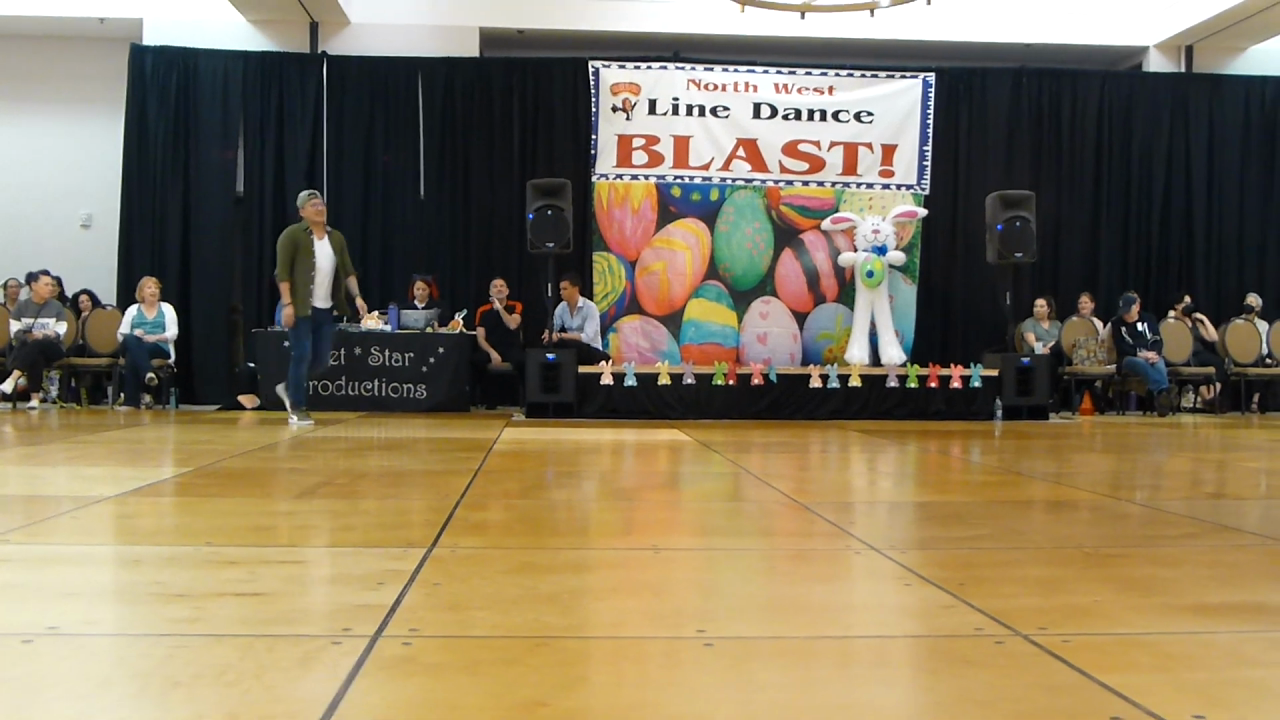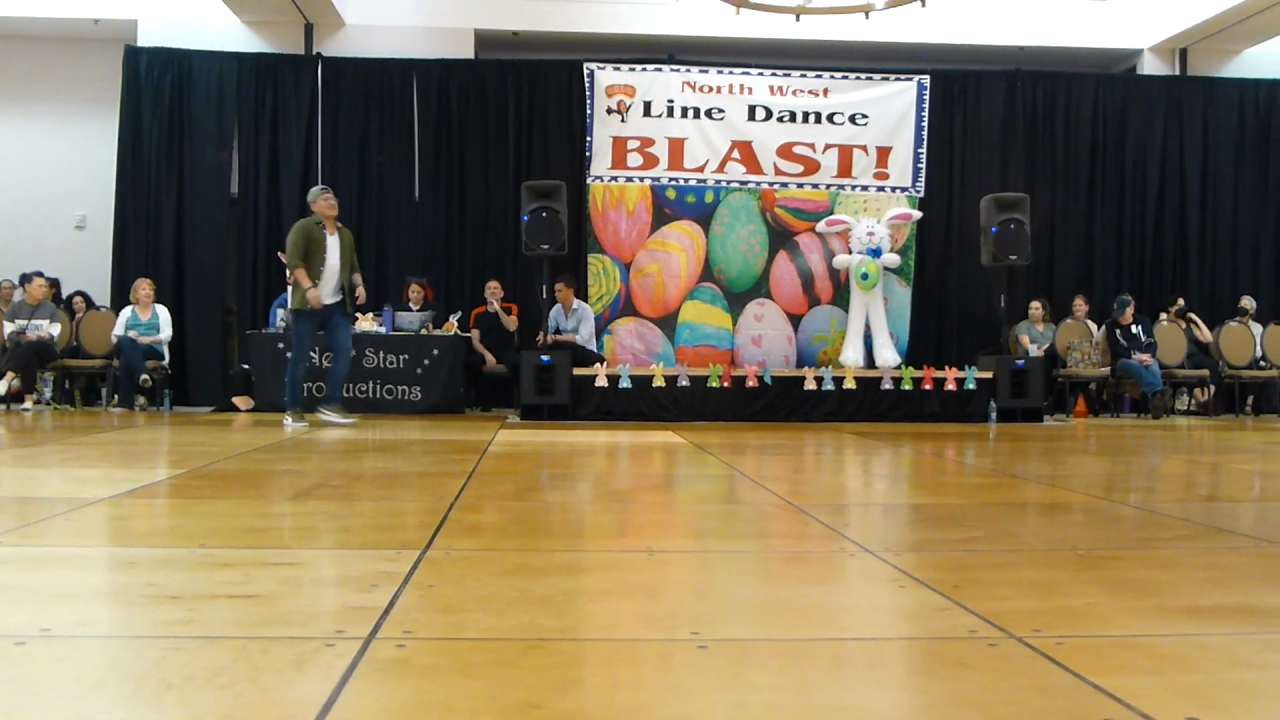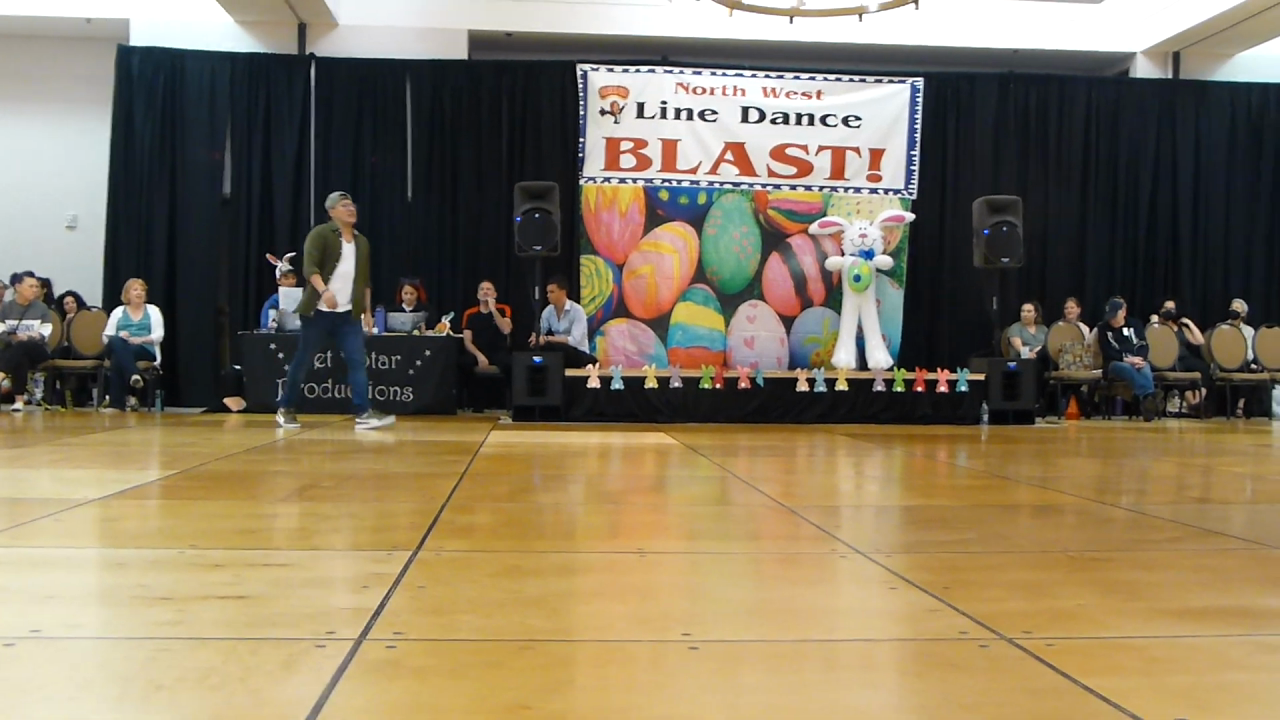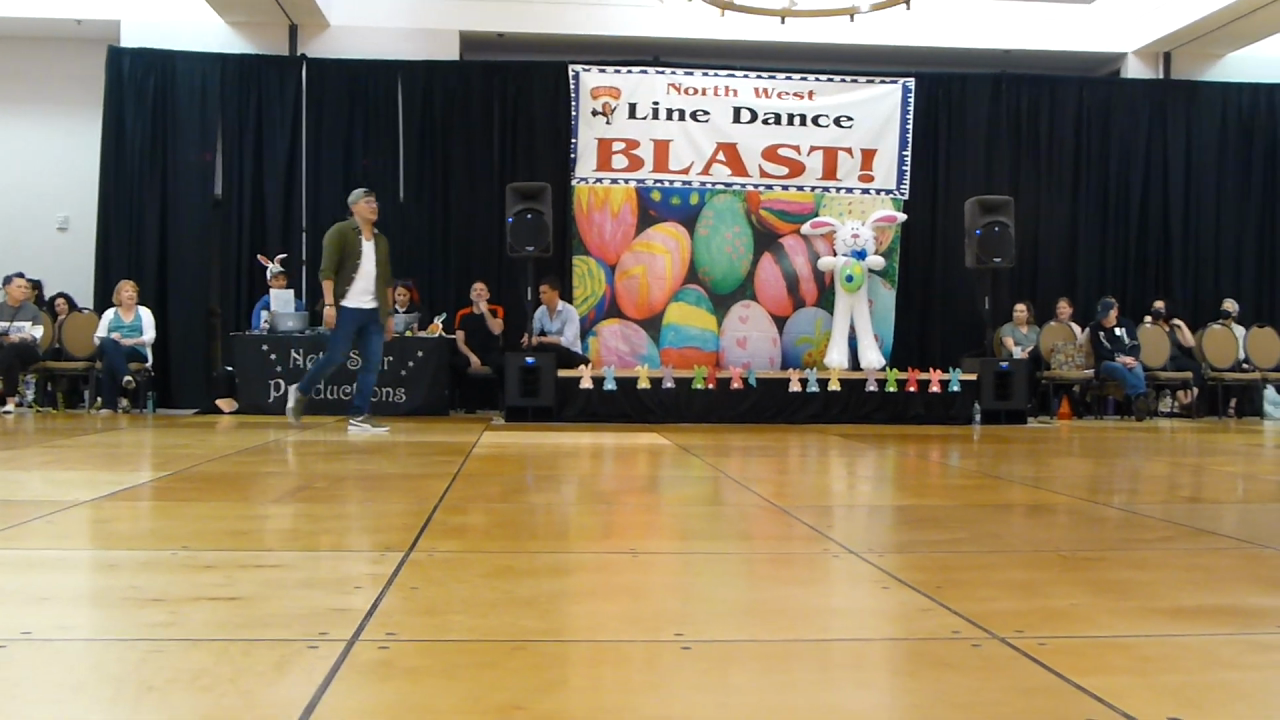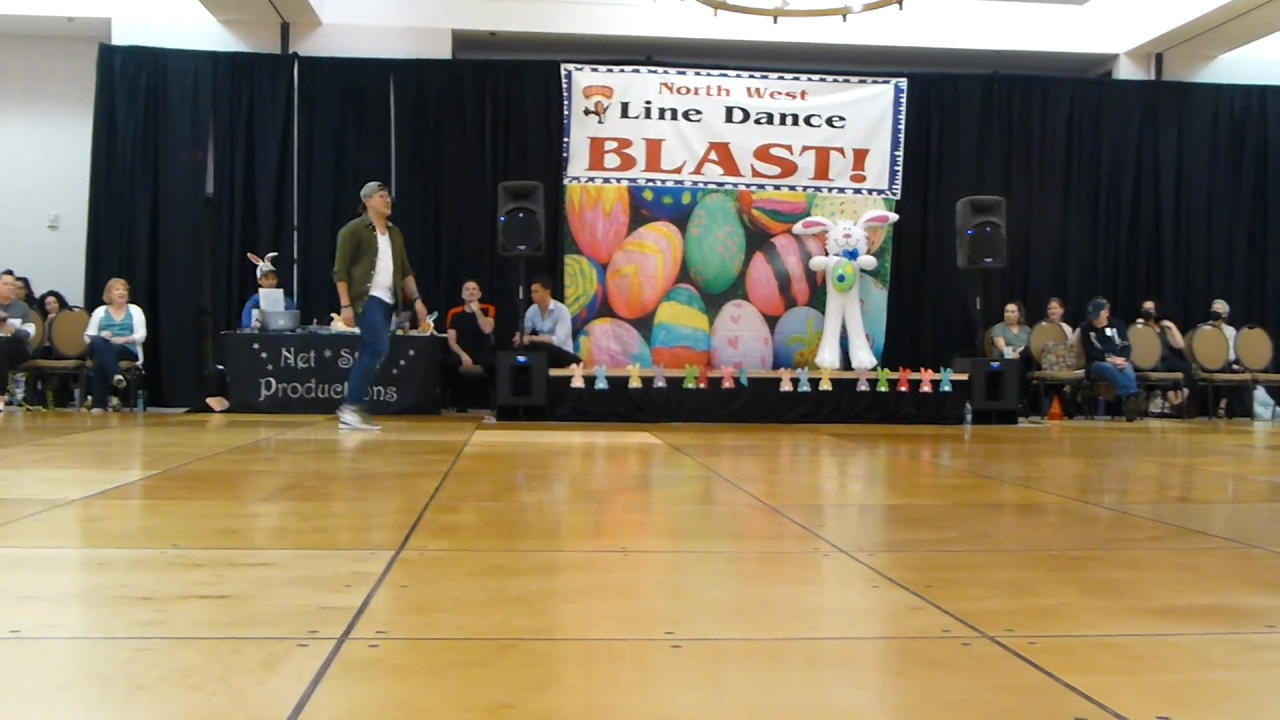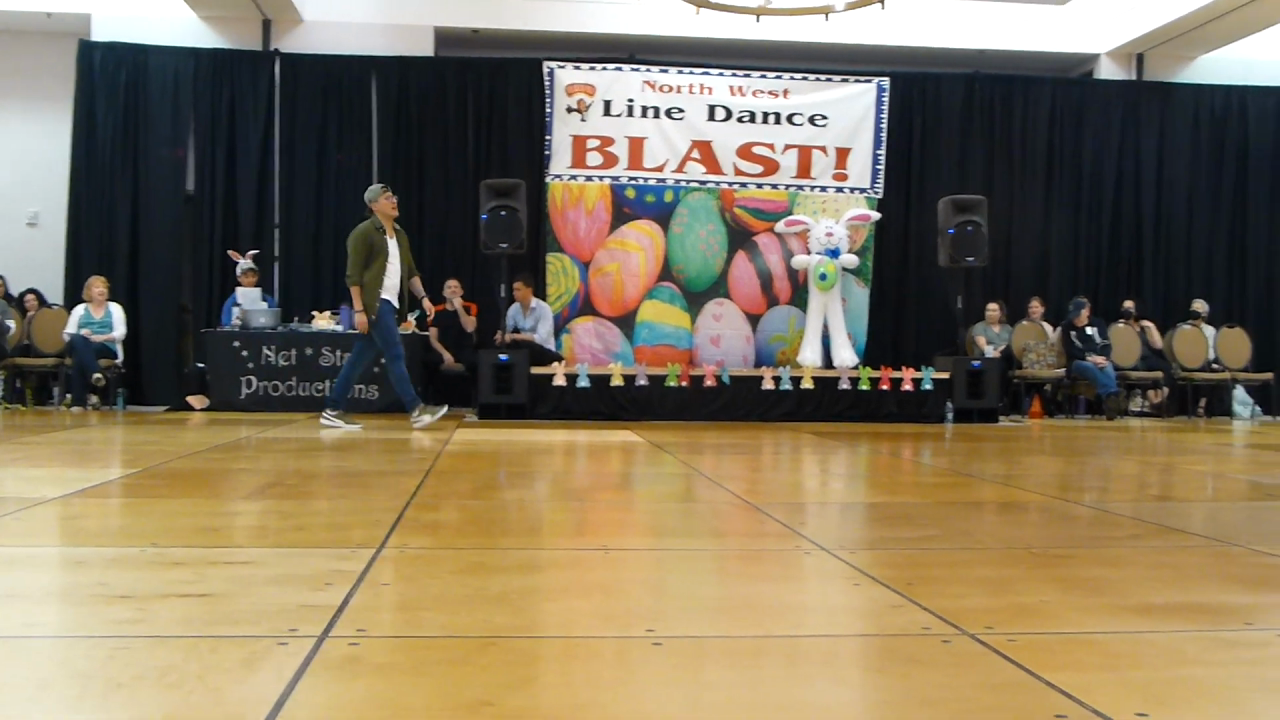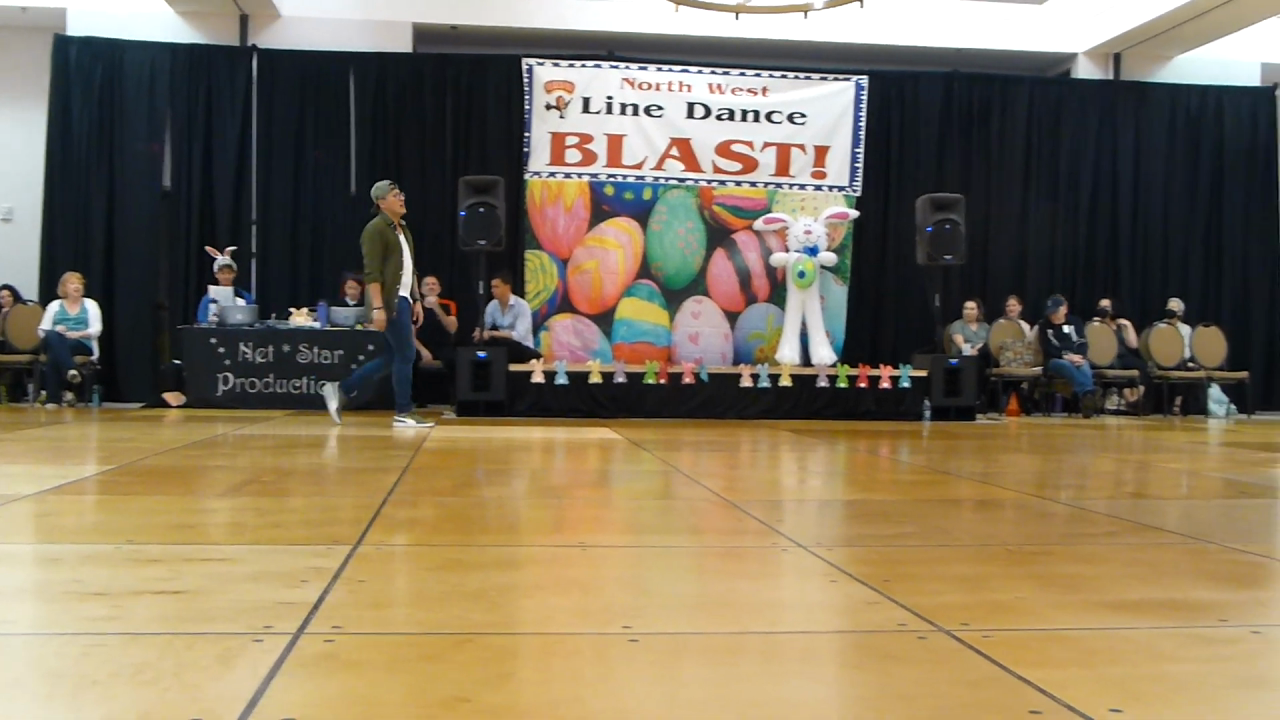
dt=0.2s
person 1, frame 1
left shoulder: (336, 238)
right shoulder: (292, 235)
left elbow: (347, 270)
right elbow: (281, 272)
left wrist: (357, 295)
right wrist: (287, 303)
left hip: (326, 308)
right hip: (302, 308)
left knee: (322, 359)
right knee: (302, 356)
left ankle: (289, 388)
right ankle: (297, 408)
person 1, frame 2
left shoulder: (345, 234)
right shoulder: (304, 228)
left elbow: (353, 267)
right elbow: (294, 261)
left wrist: (359, 285)
right wrist: (309, 288)
left hip: (336, 305)
right hip: (308, 305)
left knee: (344, 352)
right knee: (302, 356)
left ankle: (330, 405)
right ankle: (293, 409)
person 1, frame 3
left shoulder: (360, 241)
right shoulder: (320, 235)
left elbow: (363, 280)
right elbow: (310, 267)
left wrist: (366, 310)
right wrist: (324, 291)
left hip: (348, 313)
right hip: (320, 310)
left knee: (357, 359)
right knee: (303, 360)
left ankle: (363, 413)
right ankle: (286, 409)
person 1, frame 4
left shoulder: (380, 240)
right shoulder: (339, 233)
left elbow: (386, 280)
right elbow: (327, 270)
left wrist: (389, 314)
right wrist: (329, 304)
left hip: (373, 310)
right hip: (346, 307)
left knee: (373, 361)
right knee: (335, 357)
left ankle: (359, 416)
right ankle: (300, 392)
person 1, frame 5
left shoulder: (394, 233)
right shoulder: (353, 230)
left elbow: (404, 270)
right elbow: (341, 270)
left wrist: (416, 299)
right wrist: (346, 305)
left hip: (385, 301)
right hip: (365, 299)
left knee: (368, 355)
right knee: (377, 350)
left ankle: (353, 413)
right ankle: (352, 404)
person 1, frame 6
left shoulder: (399, 233)
right shoulder: (364, 232)
left elbow: (411, 271)
right elbow: (353, 275)
left wrist: (423, 297)
right wrist: (358, 310)
left hip: (389, 304)
right hip: (374, 304)
left knee: (360, 358)
right knee: (395, 354)
left ankle: (333, 410)
right ankle: (417, 410)
person 1, frame 7
left shoulder: (402, 229)
right shoulder: (376, 228)
right elbow: (371, 272)
left wrist: (417, 300)
right wrist: (377, 308)
left hip: (402, 300)
right hip: (388, 302)
left knee: (391, 358)
right knee: (405, 355)
left ankle: (340, 390)
right ankle: (402, 412)
